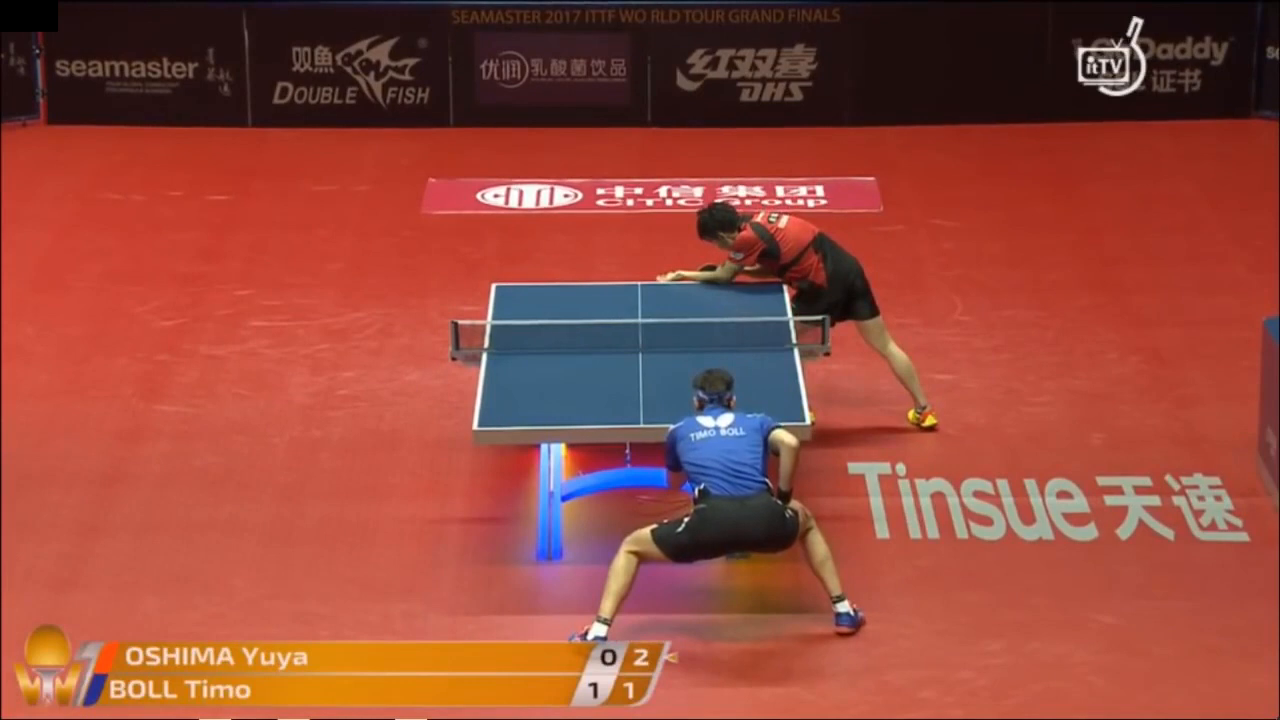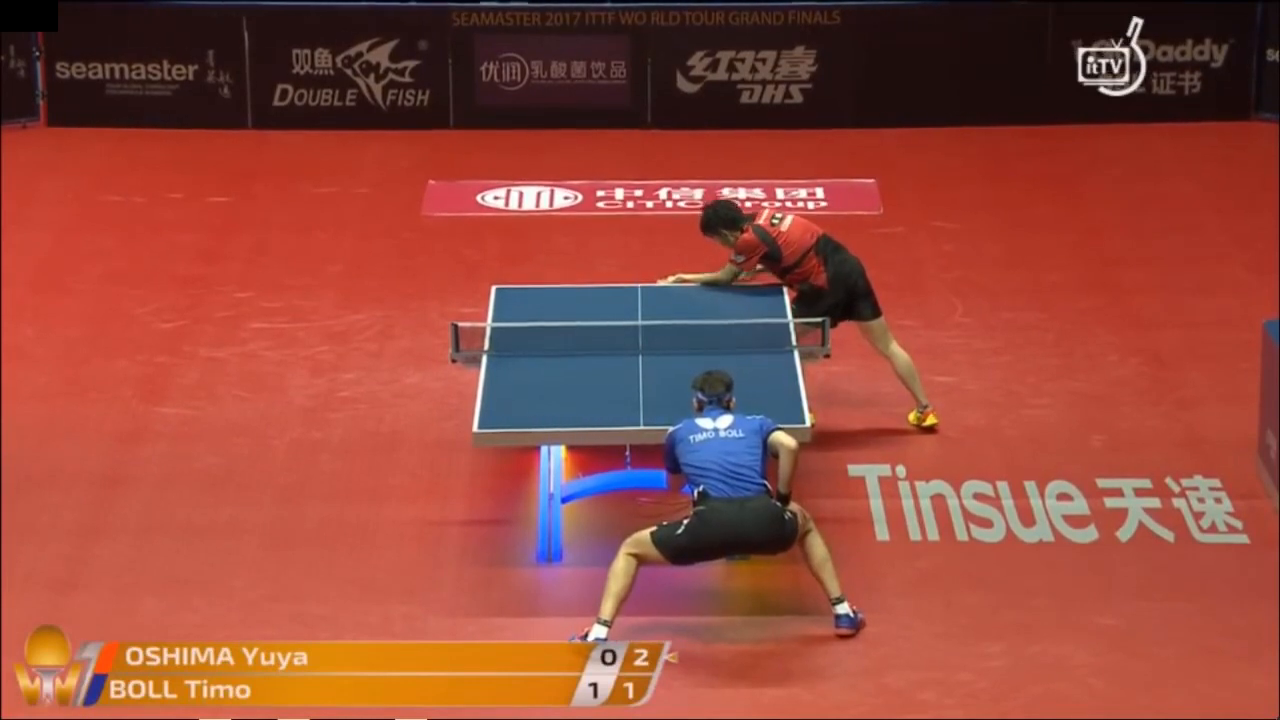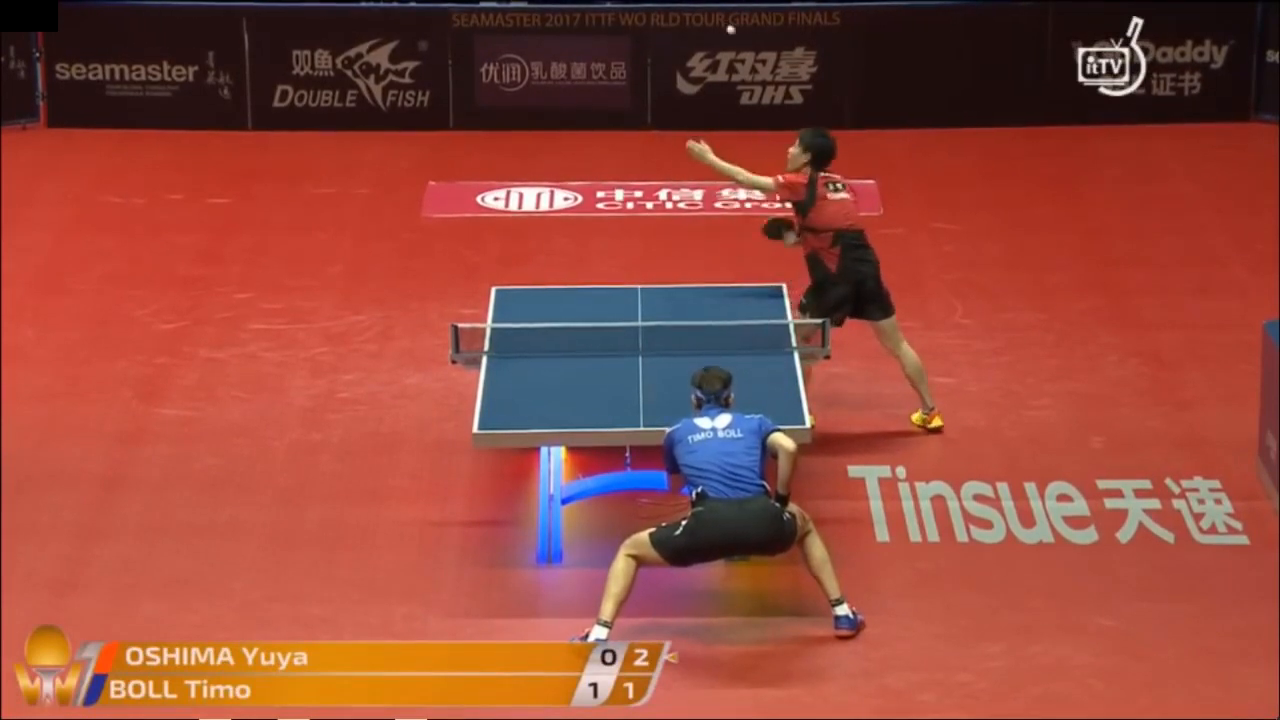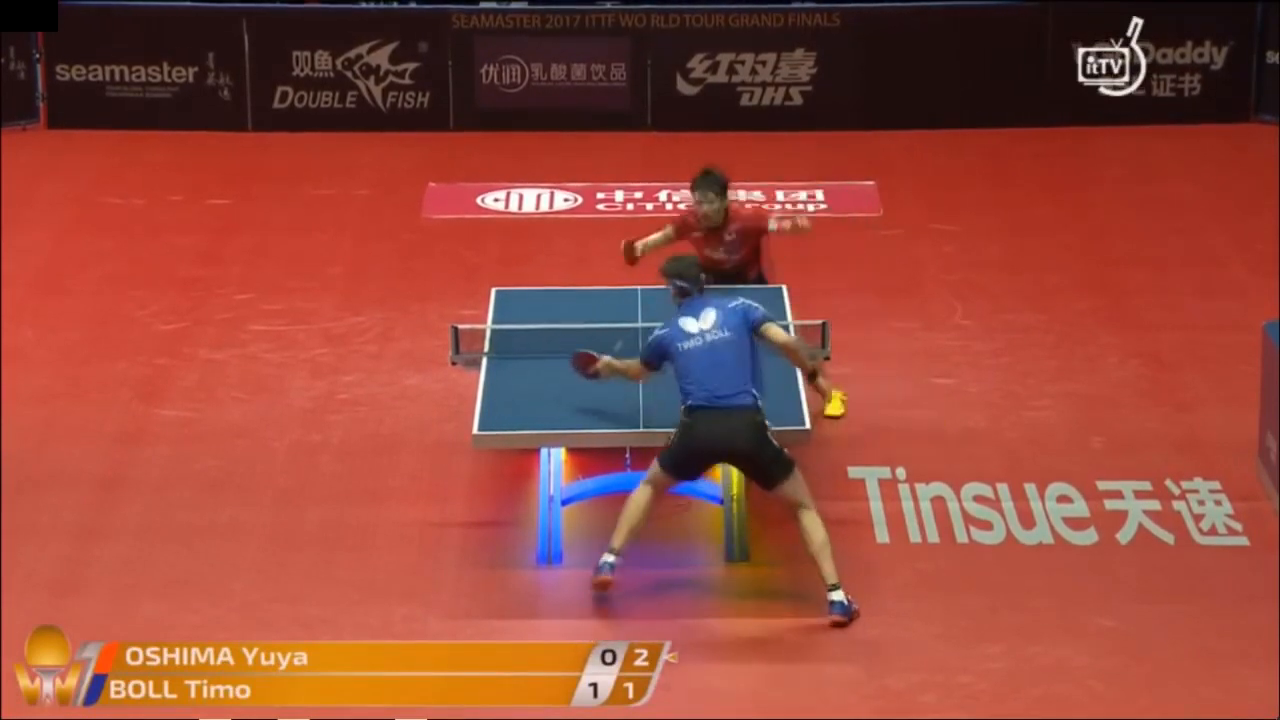
dt=1s
person 1, frame 1
left shoulder: (680, 431)
right shoulder: (757, 422)
right elbow: (790, 443)
right wrist: (784, 496)
left hip: (712, 521)
right hip: (764, 519)
left knee: (631, 547)
right knee: (806, 522)
left ankle: (598, 634)
right ankle: (844, 613)
person 1, frame 2
left shoulder: (678, 433)
right shoulder: (756, 424)
right elbow: (789, 446)
right wrist: (783, 499)
left hip: (710, 524)
right hip: (763, 521)
left knee: (630, 550)
right knee: (804, 524)
left ankle: (598, 635)
right ankle: (843, 614)
person 1, frame 3
left shoulder: (677, 433)
right shoulder: (755, 423)
right elbow: (788, 448)
right wrist: (782, 500)
left hip: (708, 525)
right hip: (761, 523)
left knee: (629, 551)
right knee: (803, 525)
left ankle: (599, 636)
right ankle: (842, 615)
person 1, frame 4
left shoulder: (666, 333)
right shoulder: (739, 308)
left elbow: (638, 371)
right elbow: (785, 340)
left wrist: (608, 366)
right wrist: (813, 372)
left hip: (698, 428)
right hip: (746, 425)
left knee: (649, 486)
right knee: (803, 506)
left ankle: (609, 563)
right ankle: (837, 598)
person 2, frame 1
left shoulder: (748, 238)
right shoulder: (762, 219)
left elbow: (723, 277)
left wrist: (681, 275)
right wrist: (744, 269)
left hip: (826, 284)
right hip: (848, 267)
right knee: (885, 345)
right ankle: (923, 409)
person 2, frame 2
left shoulder: (750, 240)
right shoulder: (767, 216)
left elbow: (724, 278)
left wrist: (682, 278)
right wrist: (756, 269)
left hip: (827, 286)
right hip: (851, 268)
right knee: (887, 346)
right ankle: (924, 409)
person 2, frame 3
left shoulder: (802, 183)
right shoulder: (841, 184)
left elbow: (751, 180)
left wrist: (709, 158)
right wrist: (803, 237)
left hip: (834, 276)
right hip: (867, 266)
left knee: (799, 341)
right knee: (897, 344)
right ankle: (929, 412)
person 2, frame 4
left shoulder: (747, 218)
right shoulder: (689, 220)
left elbow: (785, 226)
right elbow: (666, 236)
left wrist: (798, 224)
right wrist: (643, 244)
left hip: (750, 282)
right hip: (713, 280)
left ankle: (828, 393)
